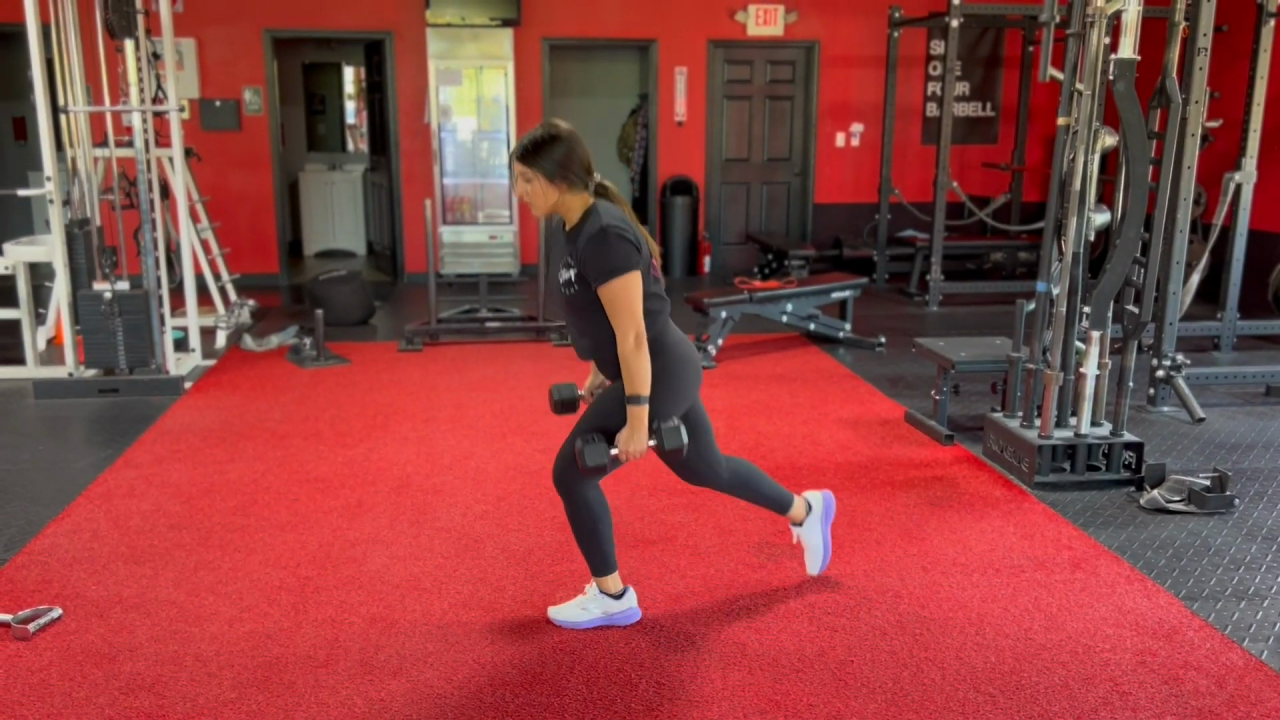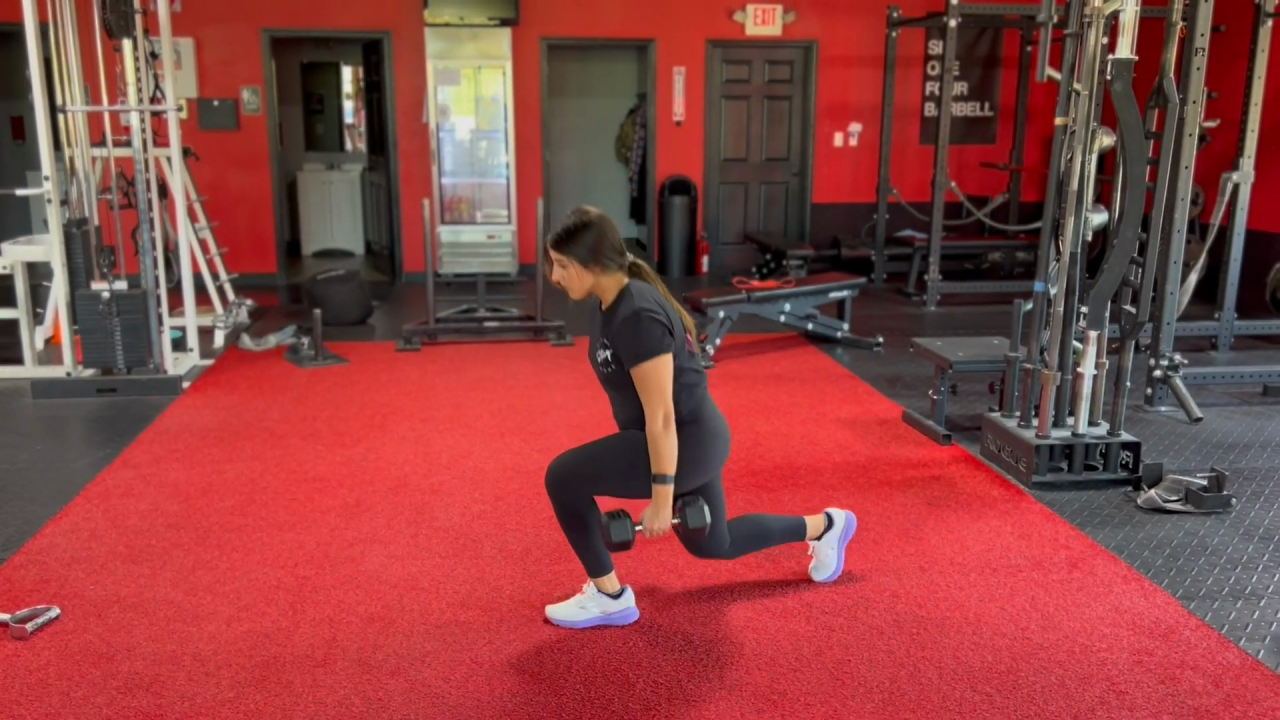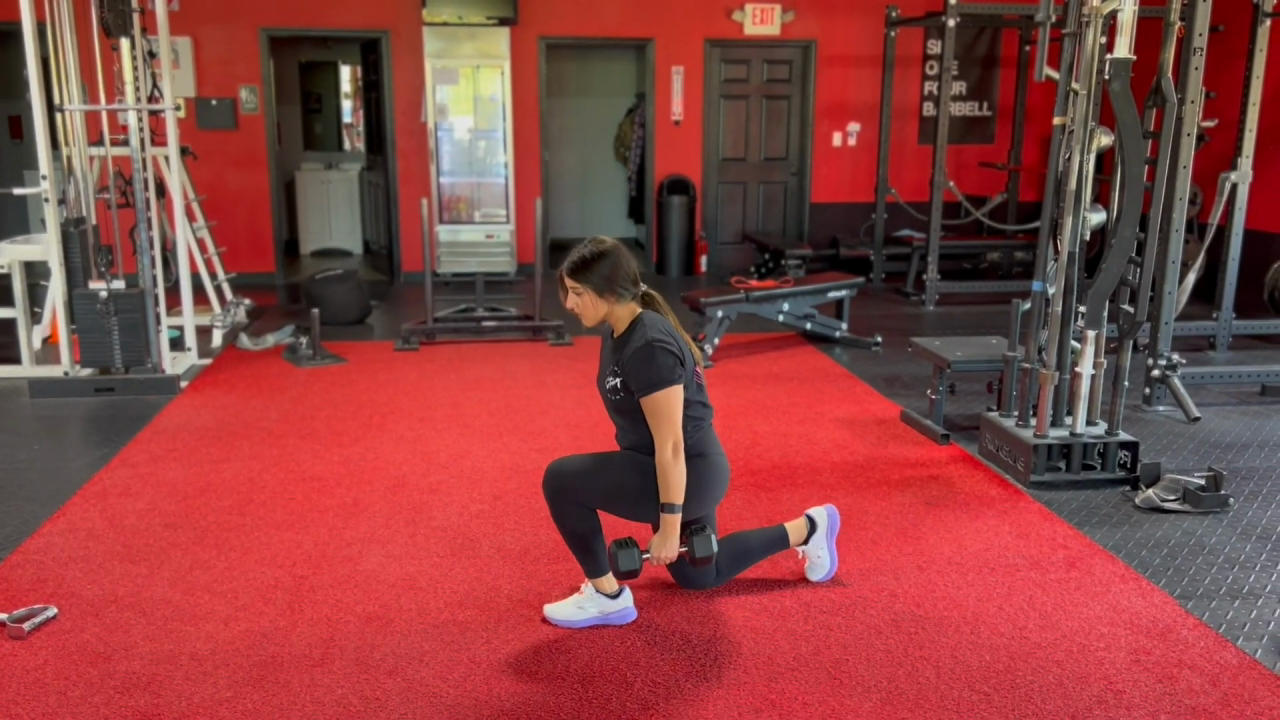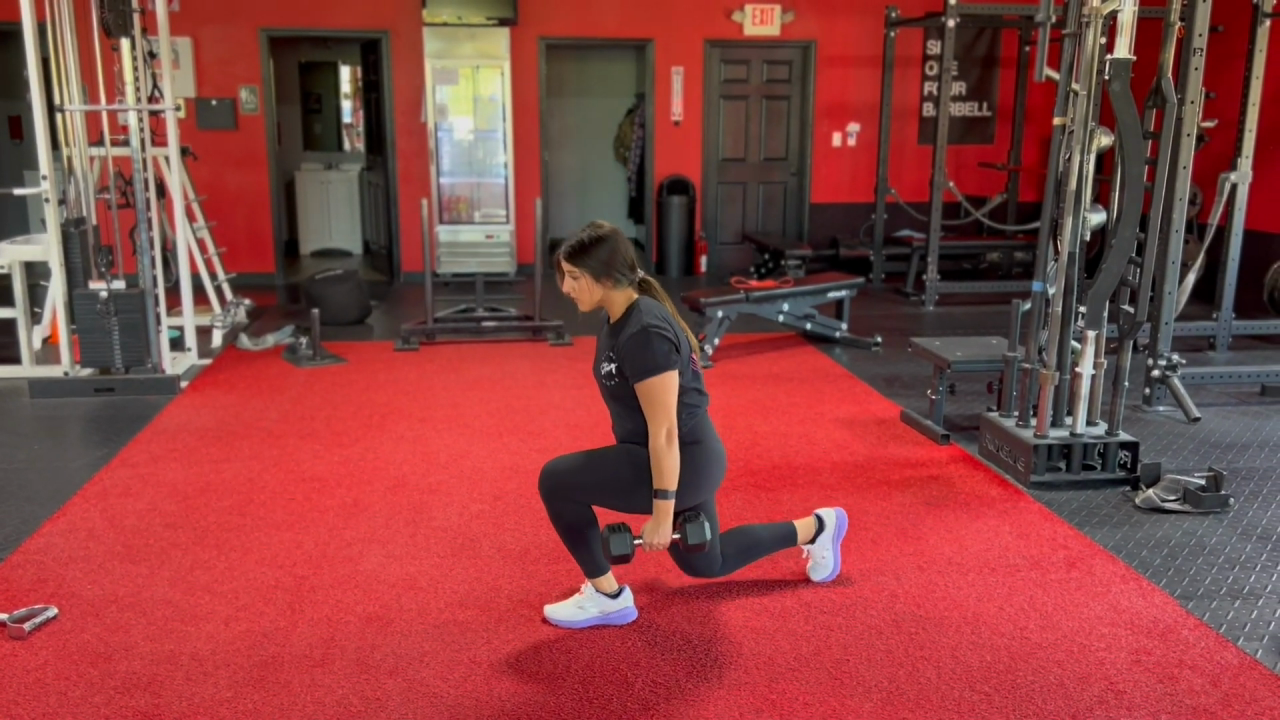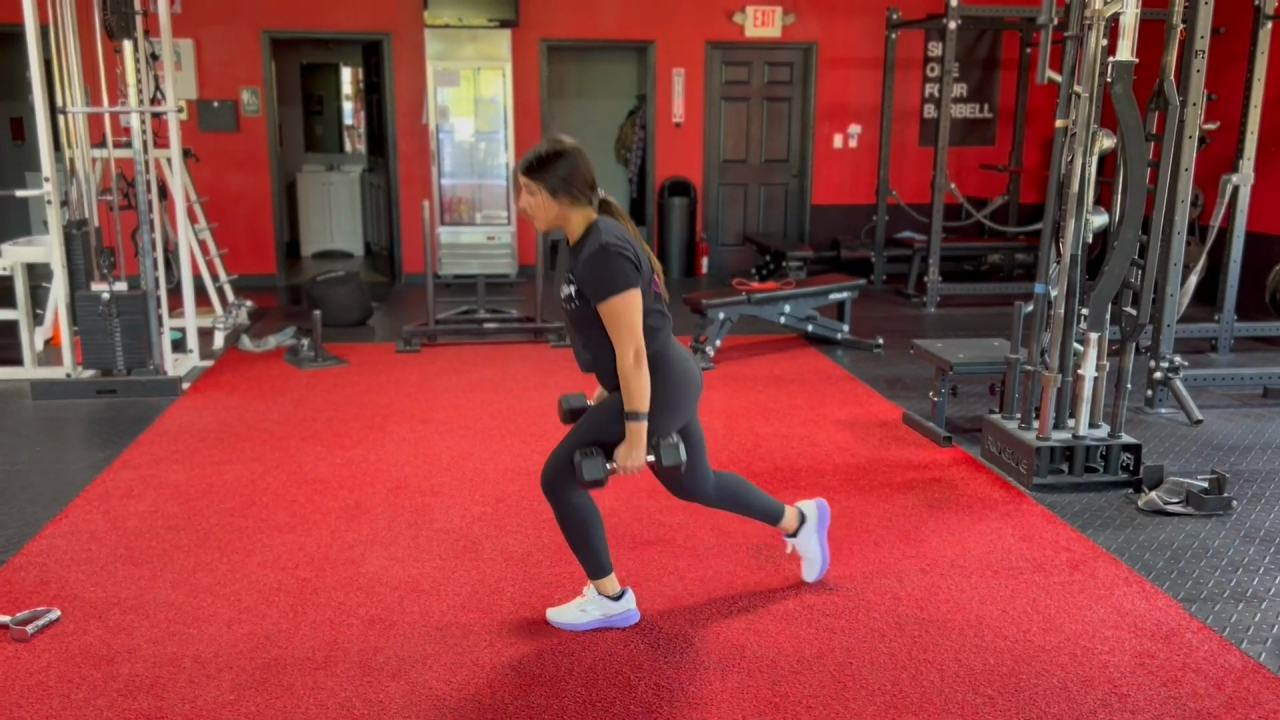
dt=0.3s
person 1, frame 1
left shoulder: (602, 235)
right shoulder: (580, 225)
left elbow: (633, 335)
left wrist: (636, 419)
right wrist: (599, 372)
left hip: (657, 373)
right hip: (668, 366)
left knee: (573, 474)
right knee: (701, 467)
left ankle: (612, 598)
right ankle: (808, 509)
person 1, frame 2
left shoulder: (637, 317)
right shoulder: (611, 302)
left elbow: (661, 417)
left wrist: (661, 498)
right wrist: (629, 449)
left hip: (688, 442)
right hip: (695, 434)
left knee: (565, 479)
right knee: (712, 543)
left ankle: (609, 596)
right ankle: (825, 526)
person 1, frame 3
left shoulder: (648, 348)
right shoulder: (621, 330)
left elbow: (671, 447)
left wrist: (669, 527)
right wrist: (630, 478)
left hip: (690, 472)
right hip: (682, 469)
left knee: (561, 480)
right knee: (698, 575)
left ankle: (606, 596)
right ankle: (809, 528)
person 1, frame 4
left shoulder: (644, 334)
right shoulder: (620, 318)
left elbow: (664, 432)
left wrist: (661, 514)
right wrist: (629, 469)
left hip: (686, 462)
right hip: (682, 458)
left knee: (557, 481)
right knee: (705, 562)
left ankle: (607, 596)
right ankle: (818, 528)
person 1, frame 5
left shoulder: (604, 252)
right shoulder: (586, 239)
left elbow: (632, 353)
left wrist: (634, 439)
right wrist: (608, 391)
left hip: (657, 393)
right hip: (668, 382)
left knee: (561, 478)
right knee: (694, 483)
left ankle: (610, 598)
right ankle: (800, 521)
